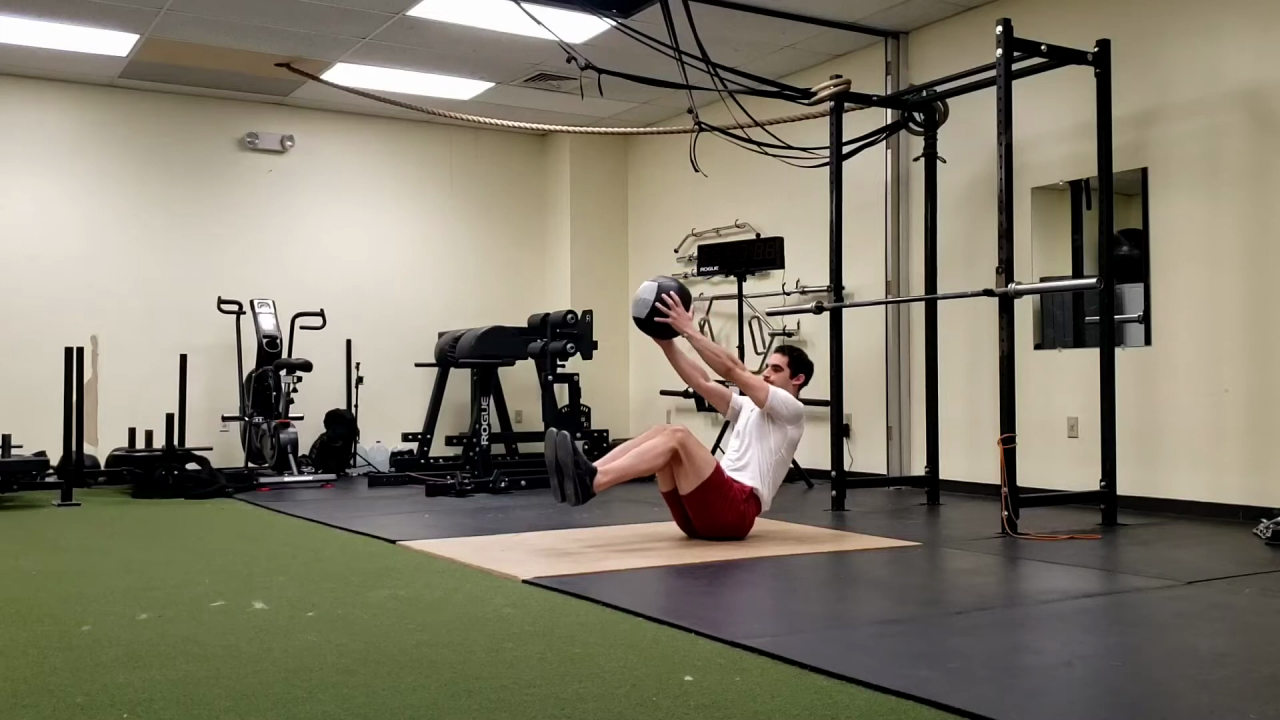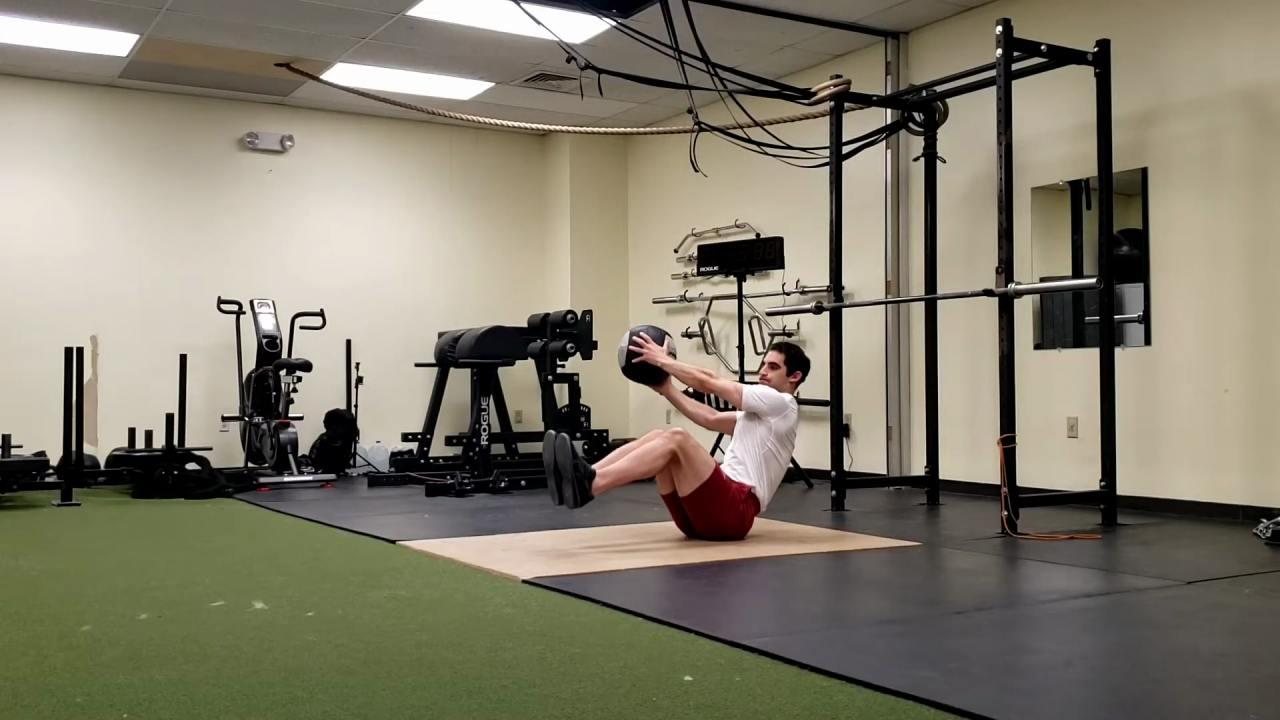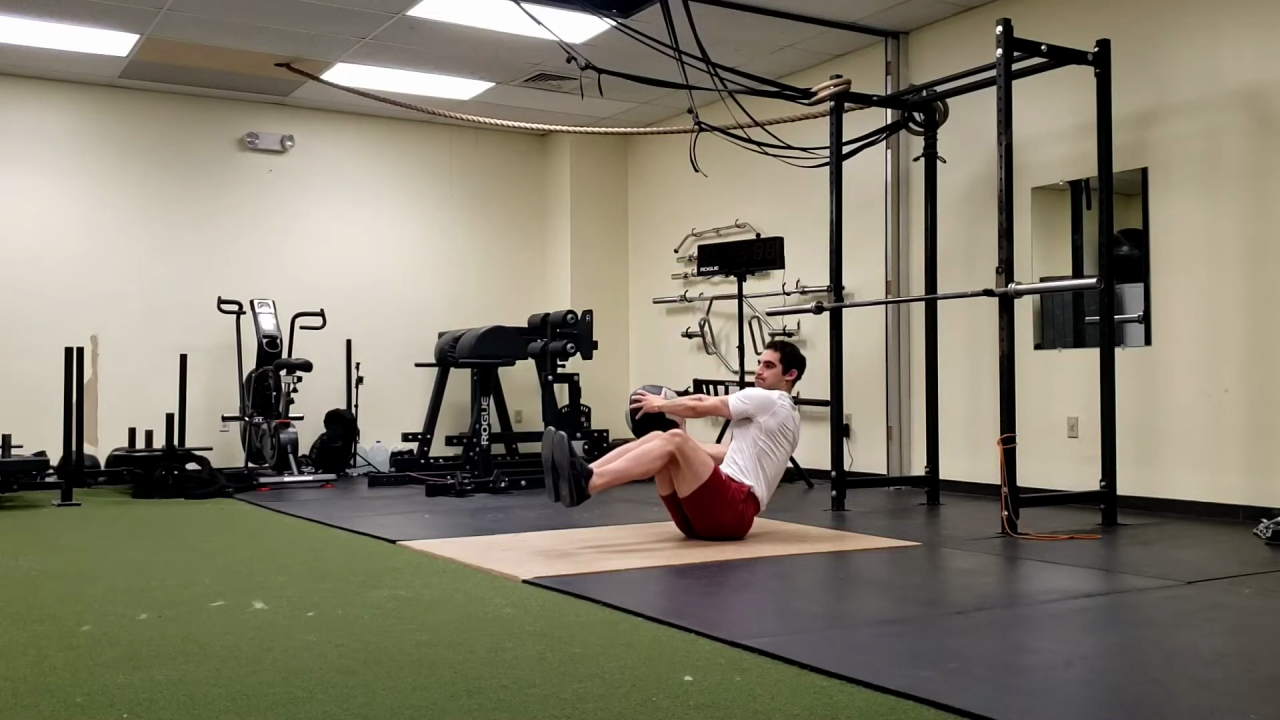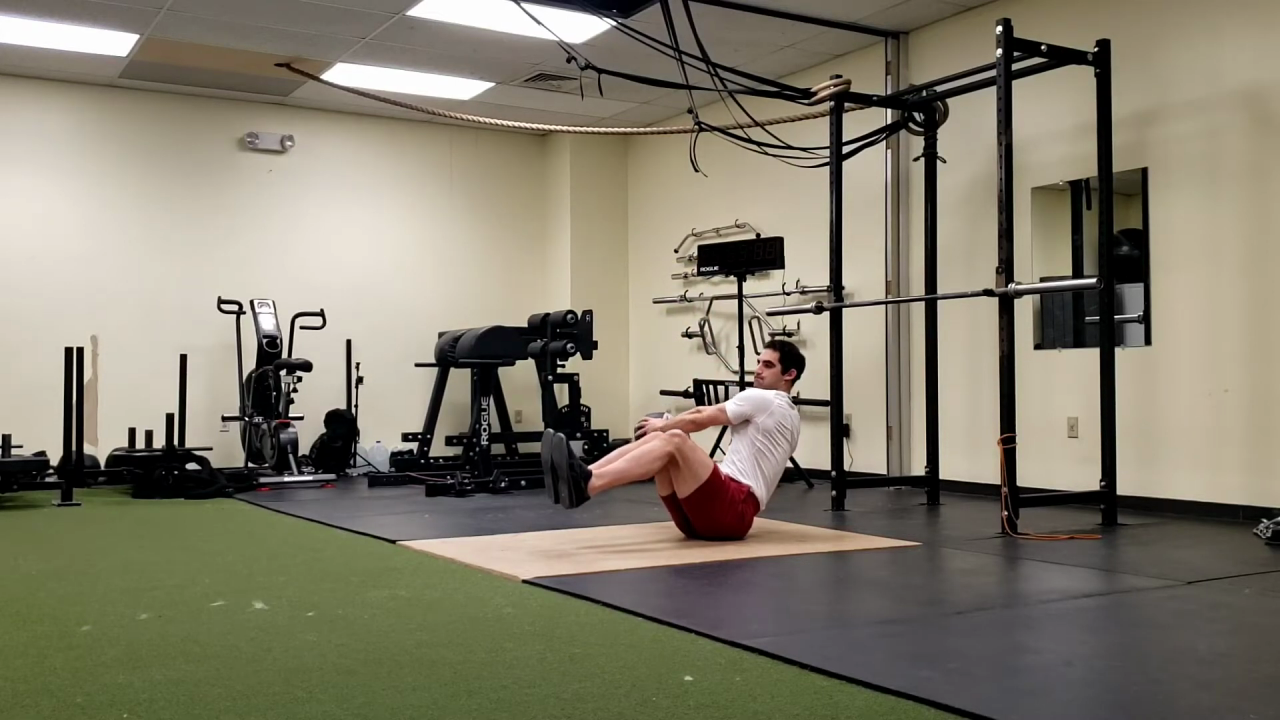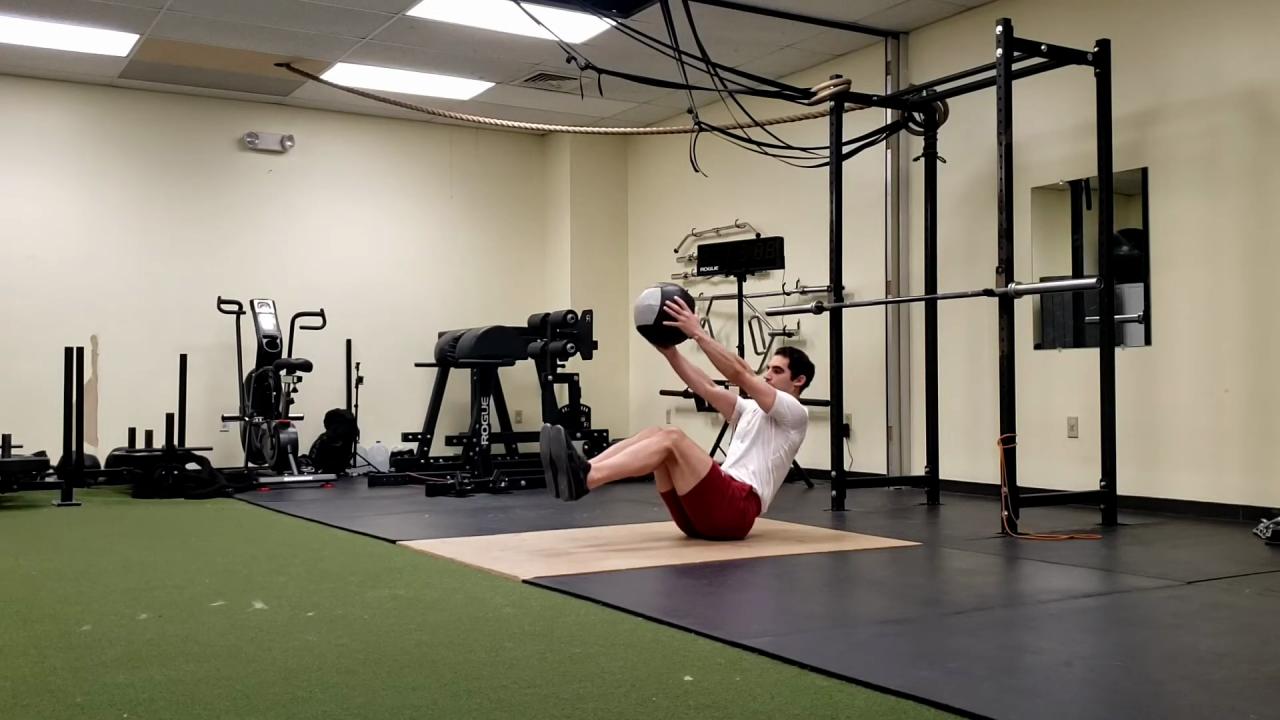
dt=1s
person 1, frame 1
left shoulder: (791, 411)
right shoulder: (750, 407)
left elbow: (733, 370)
right elbow: (703, 383)
left wrist: (688, 329)
right wrist: (666, 343)
left hip: (735, 510)
right hip: (704, 510)
left knee: (677, 436)
right knee: (662, 433)
left ankle: (589, 482)
right ankle: (587, 474)
person 1, frame 2
left shoulder: (780, 404)
right shoulder: (759, 414)
left elbow: (708, 381)
right elbow: (712, 419)
left wrist: (663, 361)
right wrist: (666, 388)
left hip: (734, 511)
right hip: (705, 509)
left knee: (676, 438)
right knee: (660, 437)
left ankle: (589, 485)
right ankle: (586, 476)
person 1, frame 3
left shoulder: (769, 400)
right shoulder: (773, 413)
left elbow: (702, 405)
left wrist: (661, 404)
right wrist: (688, 447)
left hip: (733, 510)
left knee: (674, 440)
right knee: (658, 438)
left ankle: (586, 484)
right ankle: (582, 475)
person 1, frame 4
left shoulder: (766, 400)
right shoulder: (779, 414)
left elbow: (700, 419)
left wrist: (662, 424)
left hip: (732, 510)
right hip: (707, 509)
left knee: (674, 439)
right knee: (657, 439)
left ankle: (585, 486)
right ankle: (582, 476)
person 1, frame 5
left shoulder: (794, 414)
right shoulder: (753, 409)
left elbow: (739, 375)
right elbow: (707, 389)
left wrist: (697, 333)
right wrist: (668, 350)
left hip: (735, 509)
right hip: (706, 507)
left knee: (672, 438)
right knee: (657, 435)
left ankle: (583, 478)
right ankle: (581, 471)
